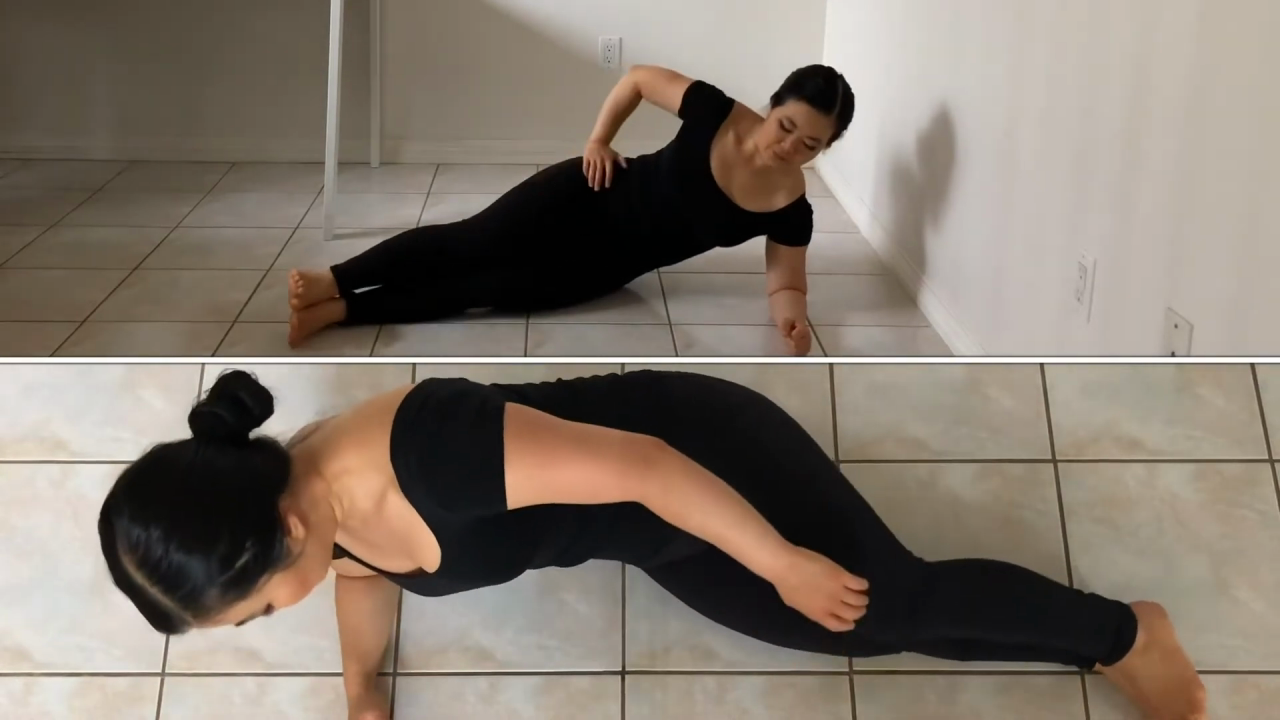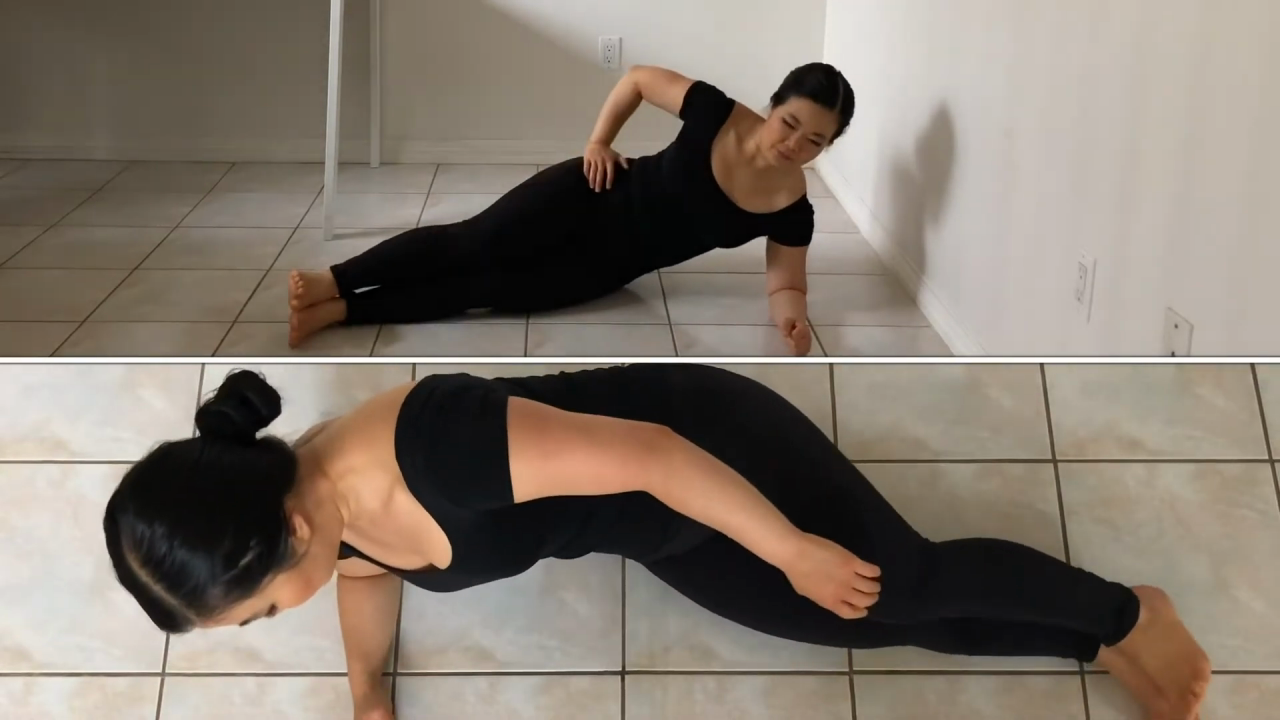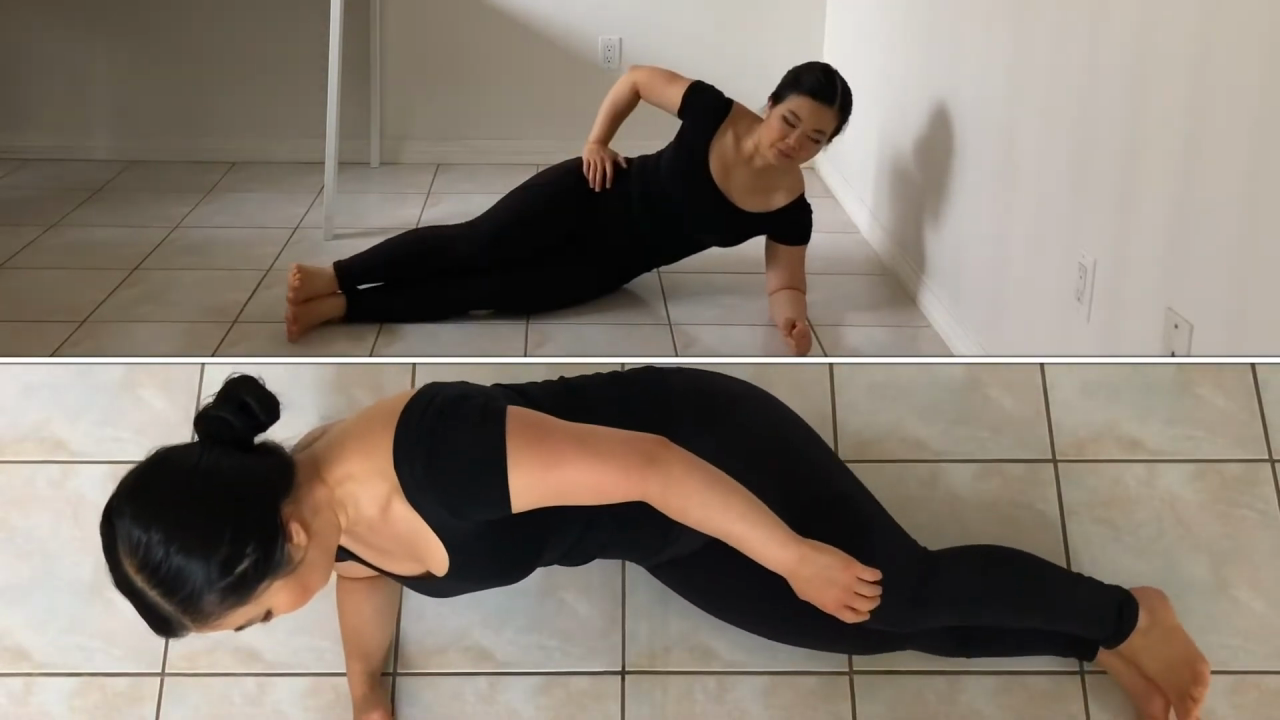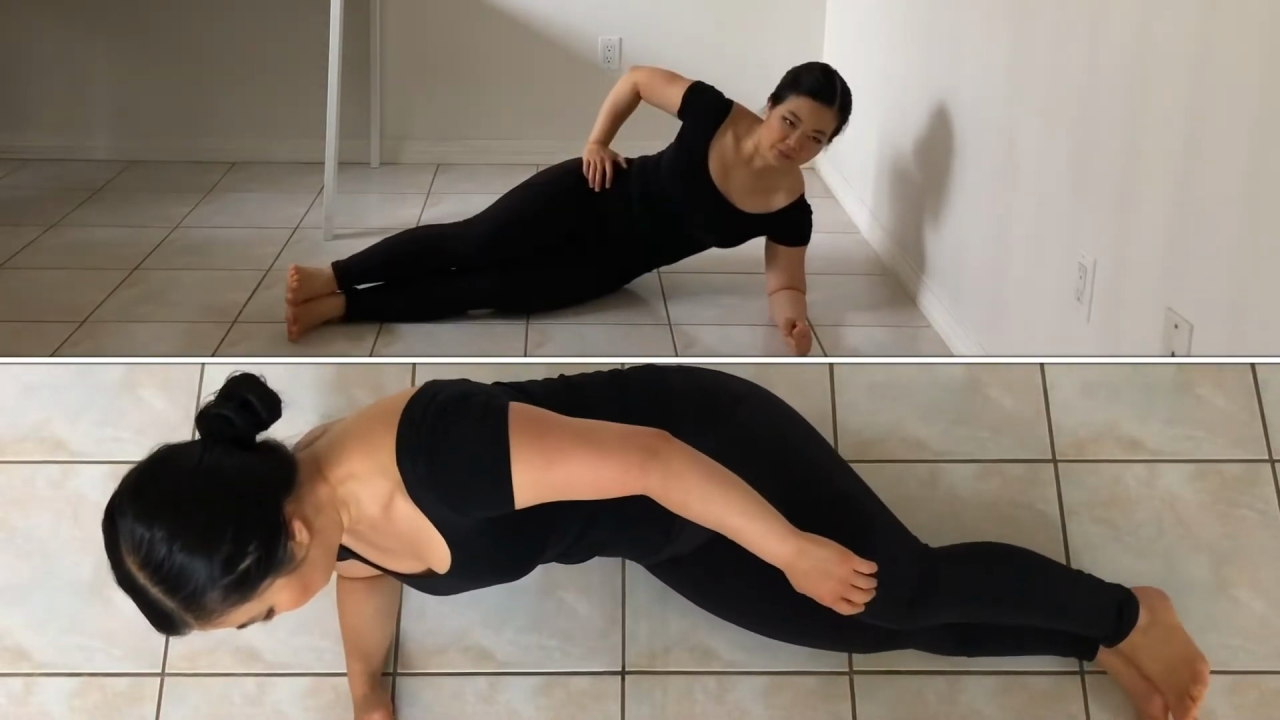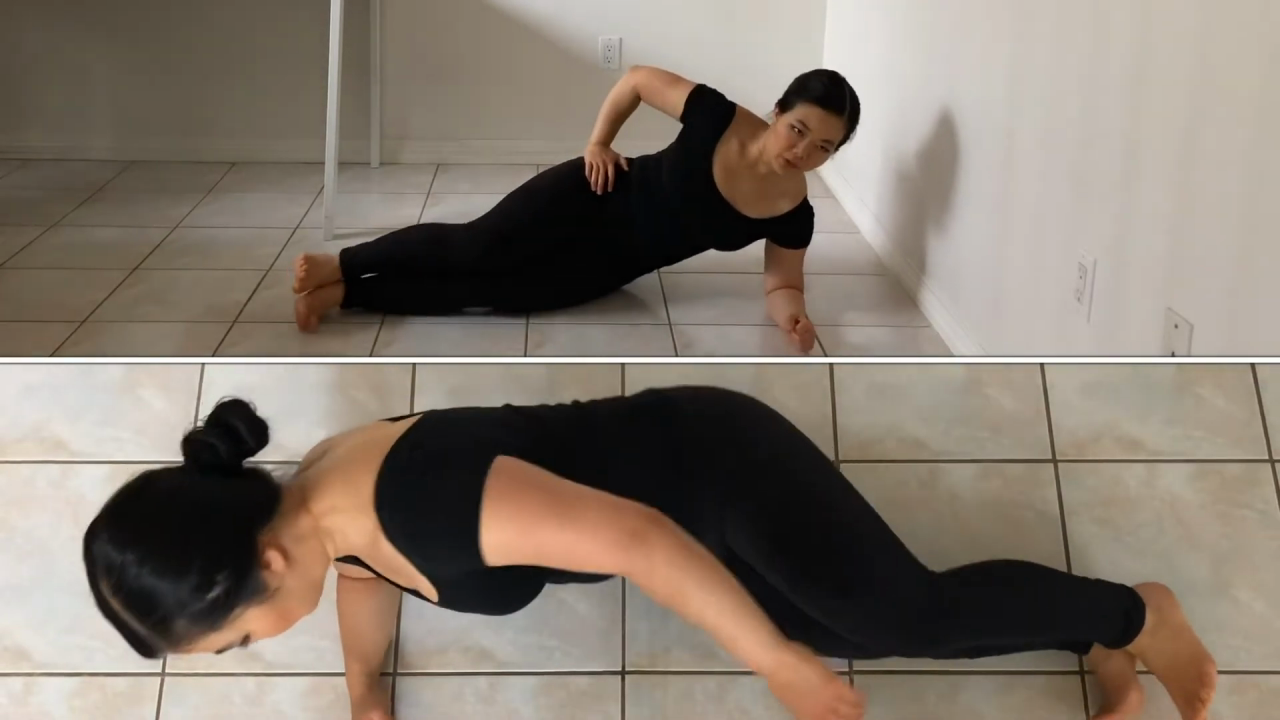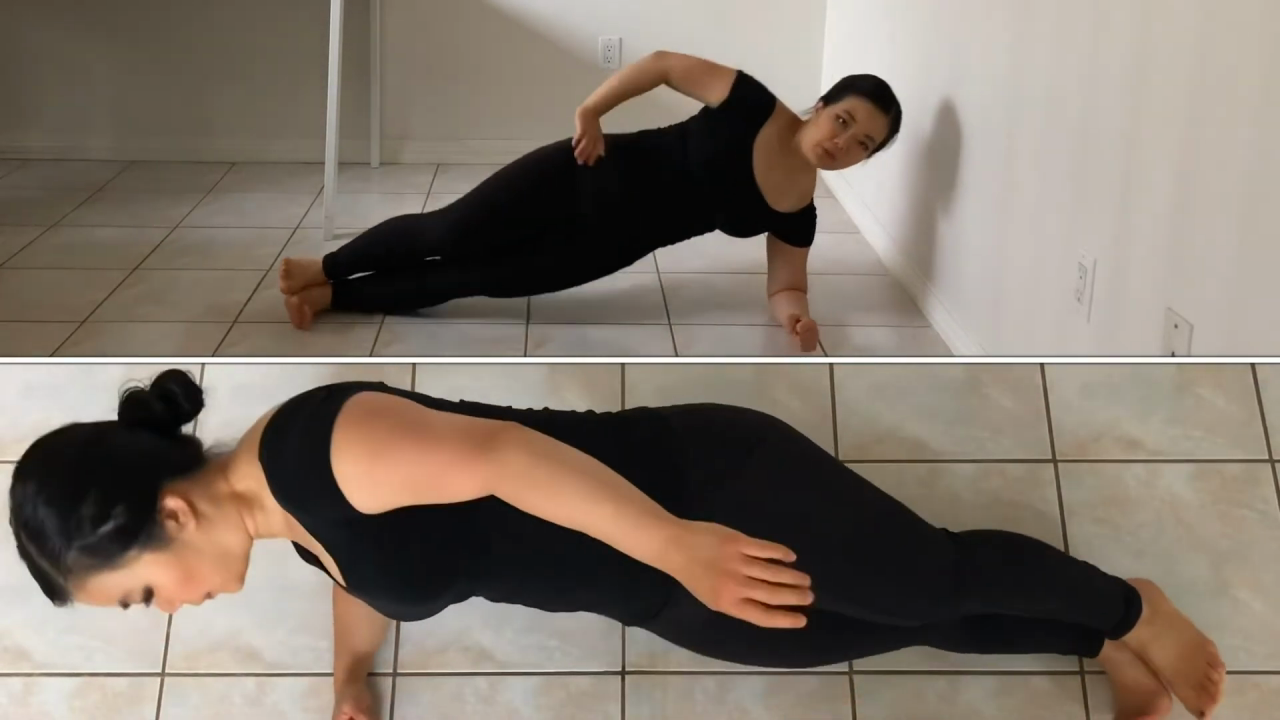
dt=0.5s
person 1, frame 1
left shoulder: (420, 452)
right shoulder: (301, 506)
left elbow: (647, 465)
left wrist: (784, 562)
left hip: (698, 448)
right hip: (653, 541)
left knee: (897, 602)
left ankle: (1121, 631)
person 1, frame 2
left shoulder: (428, 447)
right shoulder: (313, 507)
left elbow: (651, 451)
left wrist: (794, 550)
left hip: (703, 443)
right hip: (657, 537)
left knee: (907, 581)
right knee: (871, 623)
left ankle: (1126, 613)
person 1, frame 3
left shoulder: (429, 457)
right shoulder: (318, 515)
left elbow: (650, 465)
left wrist: (795, 558)
left hip: (703, 447)
right hip: (660, 541)
left knee: (906, 591)
right knee: (873, 628)
left ankle: (1125, 615)
person 1, frame 4
left shoulder: (430, 453)
right shoulder: (309, 504)
left elbow: (650, 456)
right elbow: (367, 571)
left wrist: (793, 549)
left hip: (704, 443)
right hip: (662, 540)
left knee: (905, 586)
right knee: (867, 627)
left ankle: (1128, 614)
person 1, frame 5
left shoulder: (414, 492)
right shoulder: (307, 516)
left elbow: (635, 536)
left hip: (717, 465)
right hip: (673, 528)
left knee: (909, 616)
left ankle: (1132, 613)
person 1, frame 6
left shoulder: (310, 446)
right shoulder: (288, 509)
left elbow: (499, 455)
left wrist: (674, 546)
left hip: (701, 489)
left knee: (933, 578)
left ankle: (1133, 610)
person 2, frame 1
left shoulder: (789, 208)
right shoulder: (714, 112)
left elbow: (786, 282)
right elbow: (637, 79)
left wrist: (792, 320)
right wrist: (597, 141)
left hip: (611, 263)
right hip: (590, 195)
left knee: (486, 287)
right knee: (471, 244)
left ankle: (340, 310)
right ankle: (332, 281)
person 2, frame 2
left shoulder: (791, 210)
right shoulder: (716, 112)
left elbow: (785, 283)
right elbow: (638, 79)
left wrist: (793, 321)
right wrist: (597, 142)
left hip: (612, 264)
right hip: (594, 196)
left knee: (486, 289)
right knee: (473, 244)
left ankle: (340, 311)
right ankle: (331, 281)
person 2, frame 3
left shoulder: (789, 208)
right shoulder: (714, 112)
left elbow: (784, 282)
right elbow: (636, 79)
left wrist: (794, 321)
right wrist: (596, 141)
left hip: (614, 262)
right hip: (594, 196)
left knee: (491, 290)
right knee: (474, 245)
left ankle: (340, 305)
right ankle: (333, 276)
person 2, frame 4
left shoulder: (789, 210)
right shoulder: (714, 111)
left elbow: (784, 283)
right elbow: (637, 79)
left wrist: (794, 320)
right wrist: (597, 141)
left hip: (614, 261)
right hip: (594, 196)
left knee: (489, 290)
right knee: (473, 244)
left ankle: (341, 306)
right ankle: (332, 276)
person 2, frame 5
left shoulder: (793, 213)
right shoulder: (717, 117)
left elbow: (782, 284)
right elbow: (637, 79)
left wrist: (794, 317)
right wrist: (597, 144)
left hip: (613, 261)
right hip: (594, 197)
left knee: (487, 290)
right knee: (474, 249)
left ankle: (343, 294)
right ankle: (339, 264)
person 2, frame 6
left shoulder: (796, 212)
right shoulder: (752, 104)
left elbow: (784, 285)
right elbow: (664, 64)
left wrist: (796, 316)
right wrist: (591, 111)
left hip: (611, 240)
right hip: (589, 173)
left knee: (481, 277)
right knee: (449, 233)
left ankle: (333, 297)
right ankle: (323, 268)
